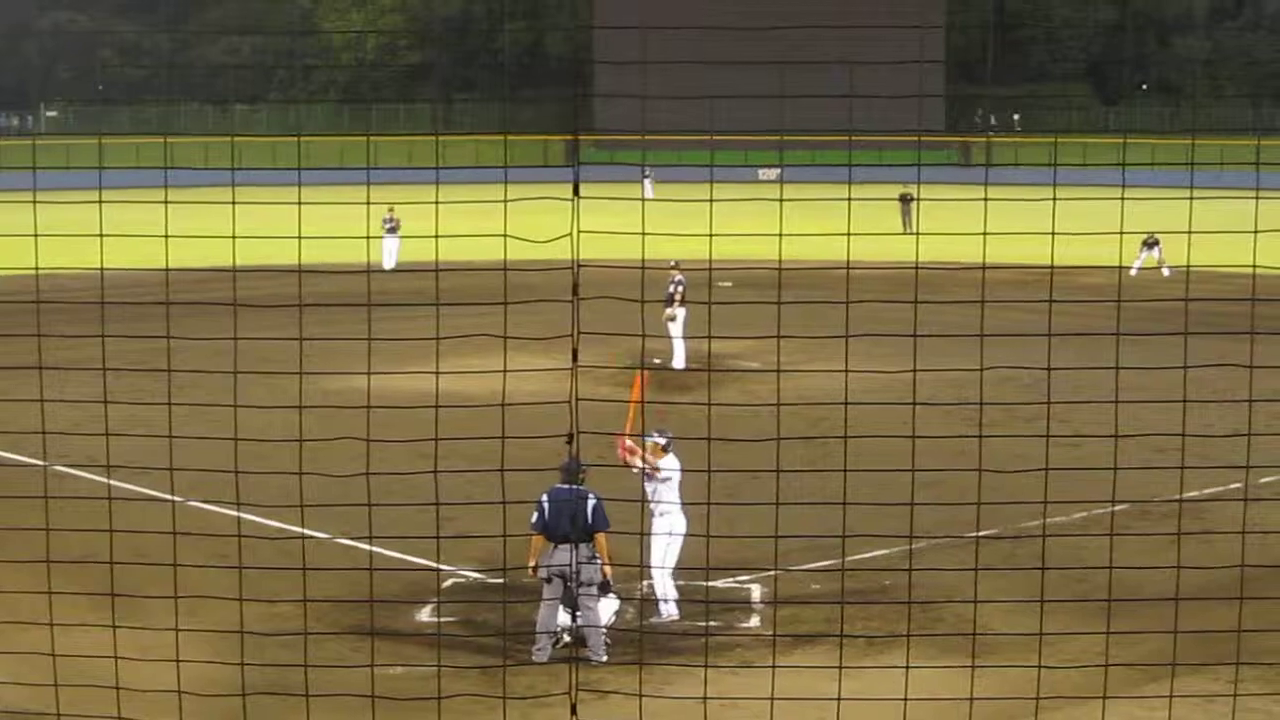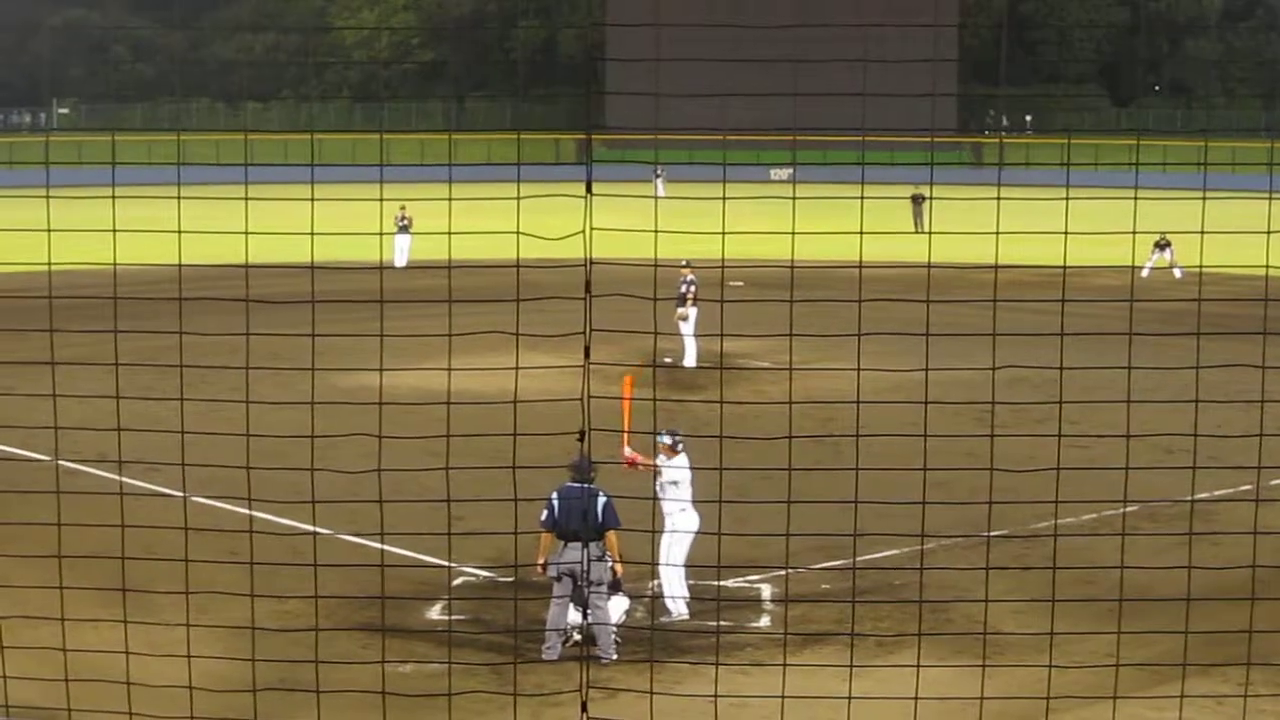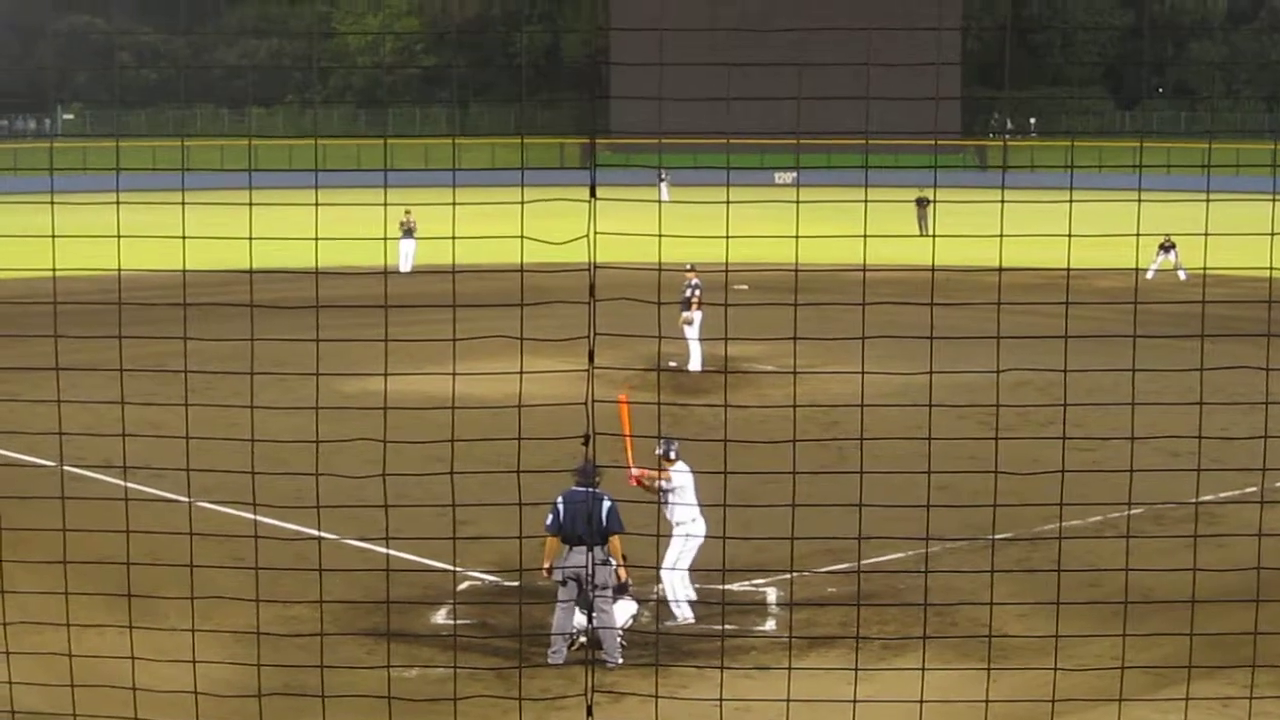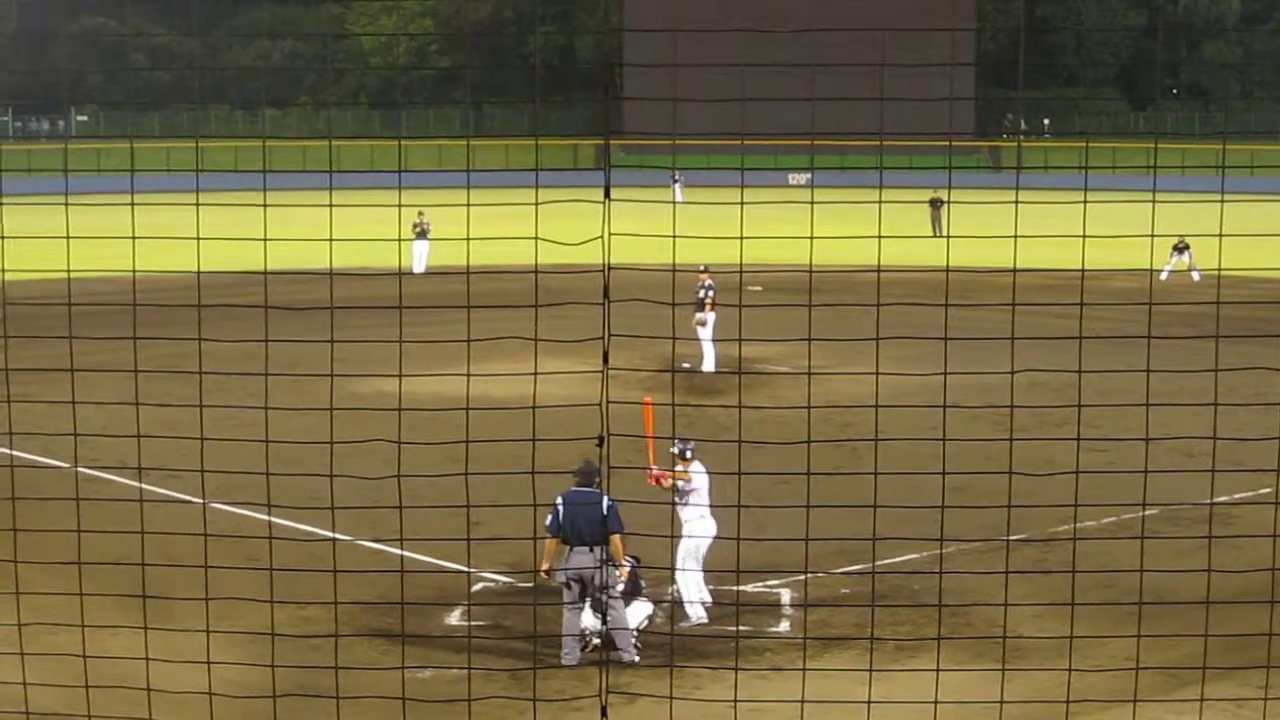
dt=0.7s
person 1, frame 1
left shoulder: (547, 497)
right shoulder: (590, 499)
left elbow: (537, 533)
right elbow: (599, 534)
left wrist: (533, 559)
right wrist: (605, 562)
left hip: (555, 555)
right hip: (583, 555)
left knee: (548, 604)
right knee: (589, 605)
left ankle: (541, 652)
right ankle: (597, 653)
person 1, frame 2
left shoulder: (557, 495)
right shoulder: (600, 497)
left elbow: (547, 531)
right elbow: (610, 533)
left wrist: (542, 557)
right wrist: (616, 560)
left hip: (566, 554)
right hip: (593, 555)
left knee: (559, 603)
right knee: (599, 604)
left ankle: (551, 651)
right ankle: (607, 652)
person 1, frame 3
left shoulder: (562, 499)
right shoulder: (605, 501)
left elbow: (552, 535)
right elbow: (613, 537)
left wrist: (547, 562)
right wrist: (620, 565)
left hip: (570, 557)
right hip: (597, 559)
left knee: (564, 607)
right knee: (604, 608)
left ankle: (556, 655)
right ankle: (612, 656)
person 1, frame 4
left shoulder: (562, 500)
right shoulder: (605, 501)
left elbow: (552, 536)
right elbow: (614, 537)
left wrist: (546, 562)
right wrist: (621, 564)
left hip: (572, 559)
right hip: (597, 559)
left knee: (571, 609)
right knee: (614, 606)
left ankle: (569, 656)
right ankle: (627, 652)
person 2, frame 1
left shoulder: (671, 463)
right shoulder: (650, 459)
left elbow: (656, 467)
right elbow: (635, 463)
left wrist: (636, 450)
right wrist: (627, 453)
left hip: (671, 520)
right hip: (659, 518)
left knee: (660, 566)
right knee: (659, 562)
left ankle: (669, 611)
right ankle: (669, 596)
person 2, frame 2
left shoulder: (680, 465)
right shoulder: (669, 458)
left elbow: (657, 468)
right elbow: (650, 465)
left wrist: (634, 456)
right wrist: (633, 460)
left hip: (679, 519)
right hip: (682, 517)
left knee: (668, 565)
right knee: (676, 562)
left ankle: (679, 610)
right ankle: (681, 597)
person 2, frame 3
left shoulder: (681, 471)
right shoulder: (668, 471)
left elbow: (663, 476)
right elbow: (656, 489)
left wrist: (641, 472)
right wrist: (640, 481)
left hip: (689, 528)
right hip: (682, 527)
left knee: (669, 570)
right knee: (676, 566)
left ankle: (684, 614)
right ankle: (687, 595)
person 2, frame 4
left shoulder: (698, 471)
right shoulder: (681, 469)
left elbow: (686, 477)
right elbow: (668, 484)
left wrist: (661, 472)
right wrist: (657, 478)
left hip: (697, 526)
right hip: (698, 525)
left knee: (683, 571)
right knee: (693, 567)
left ankle: (697, 614)
right ankle: (703, 598)
